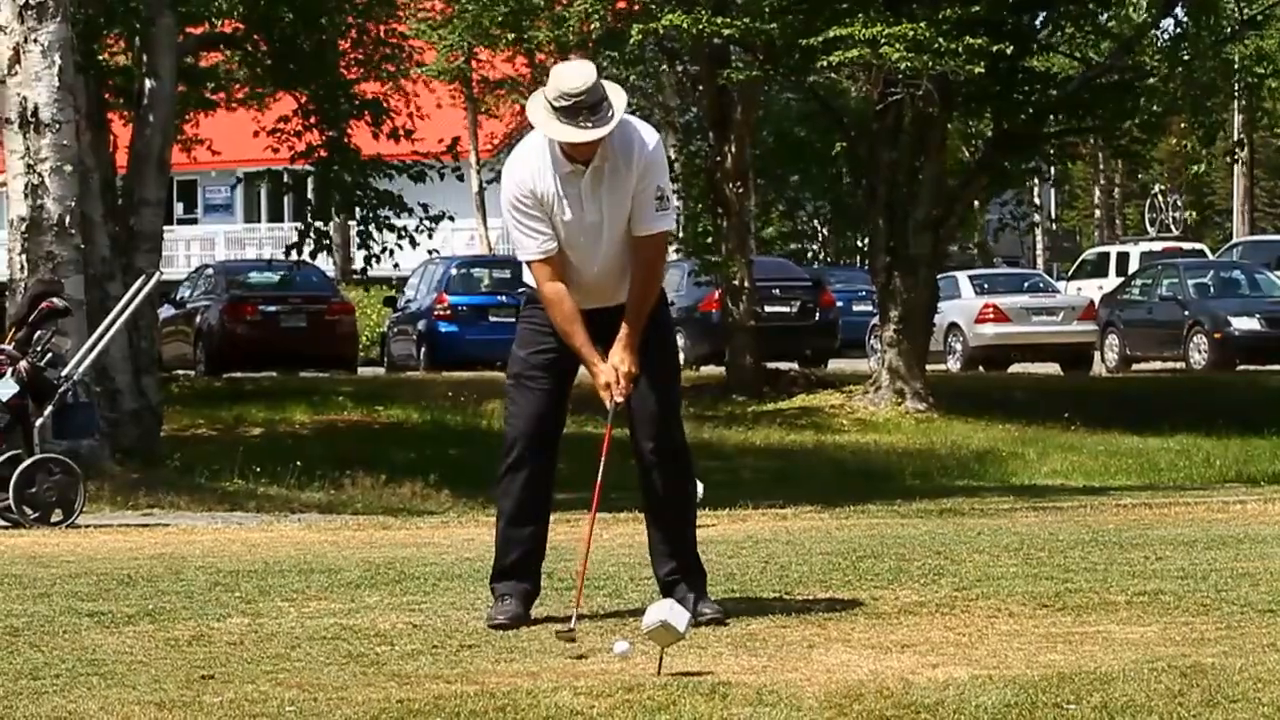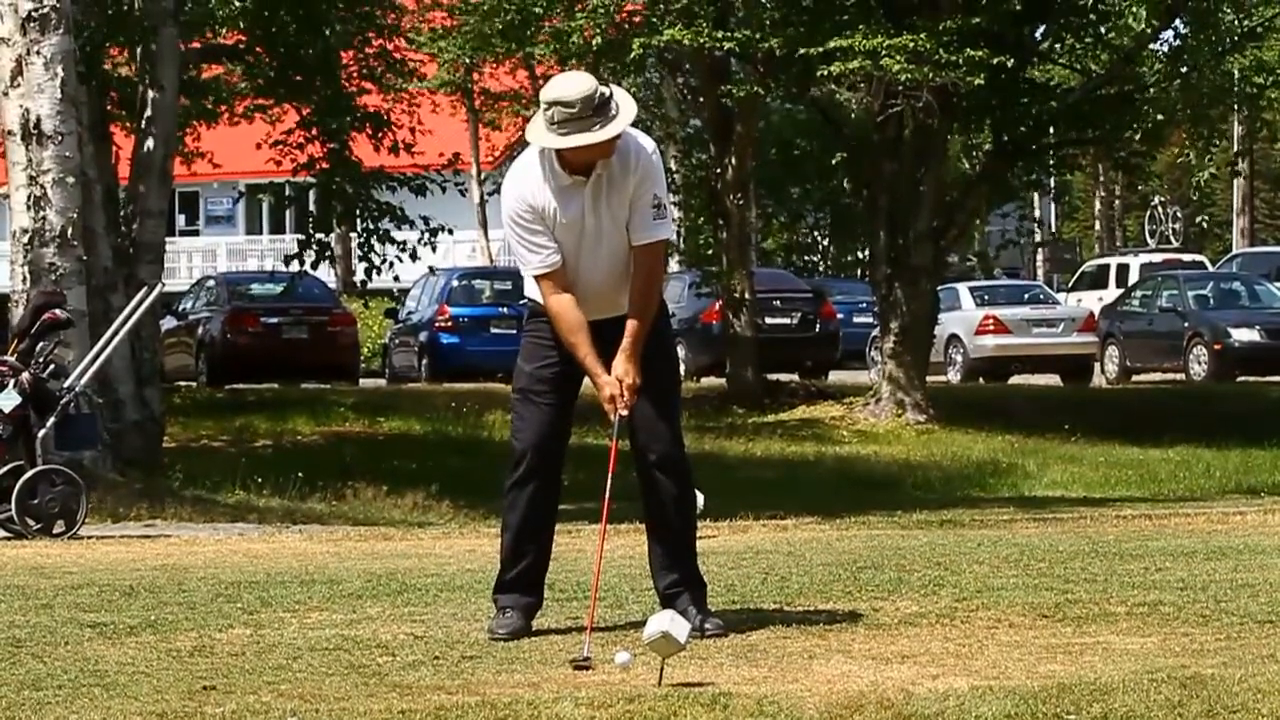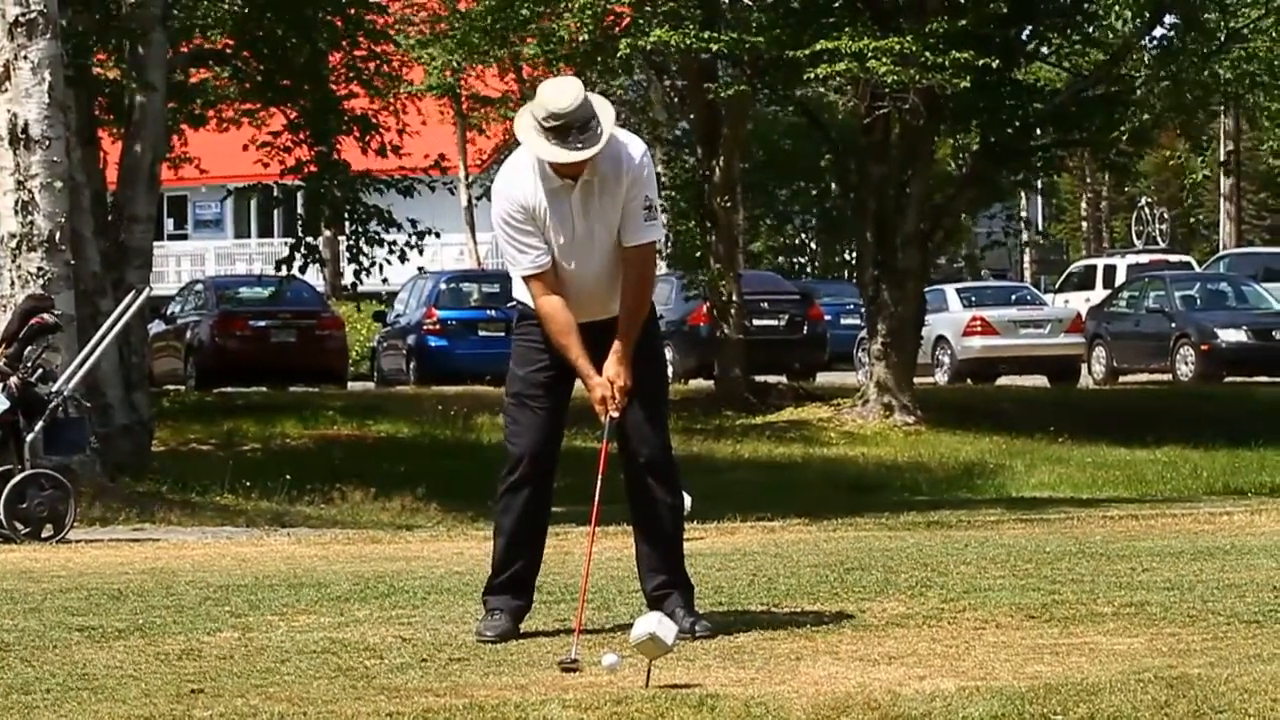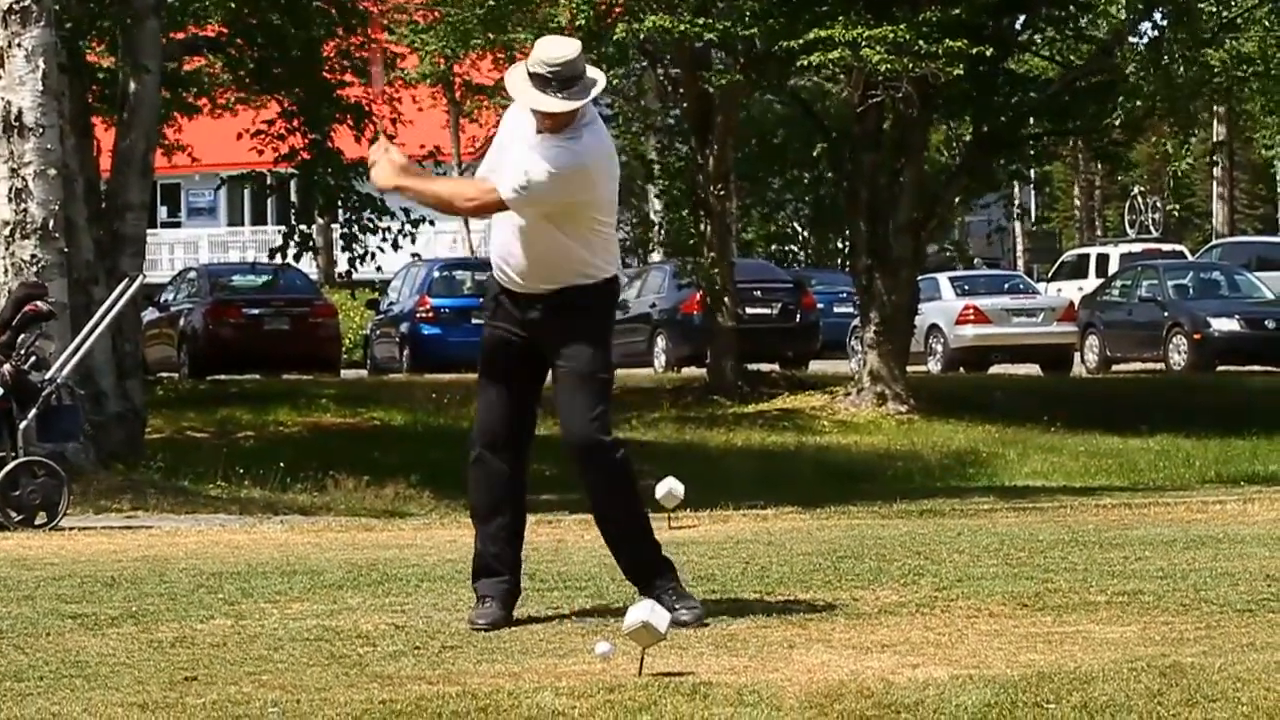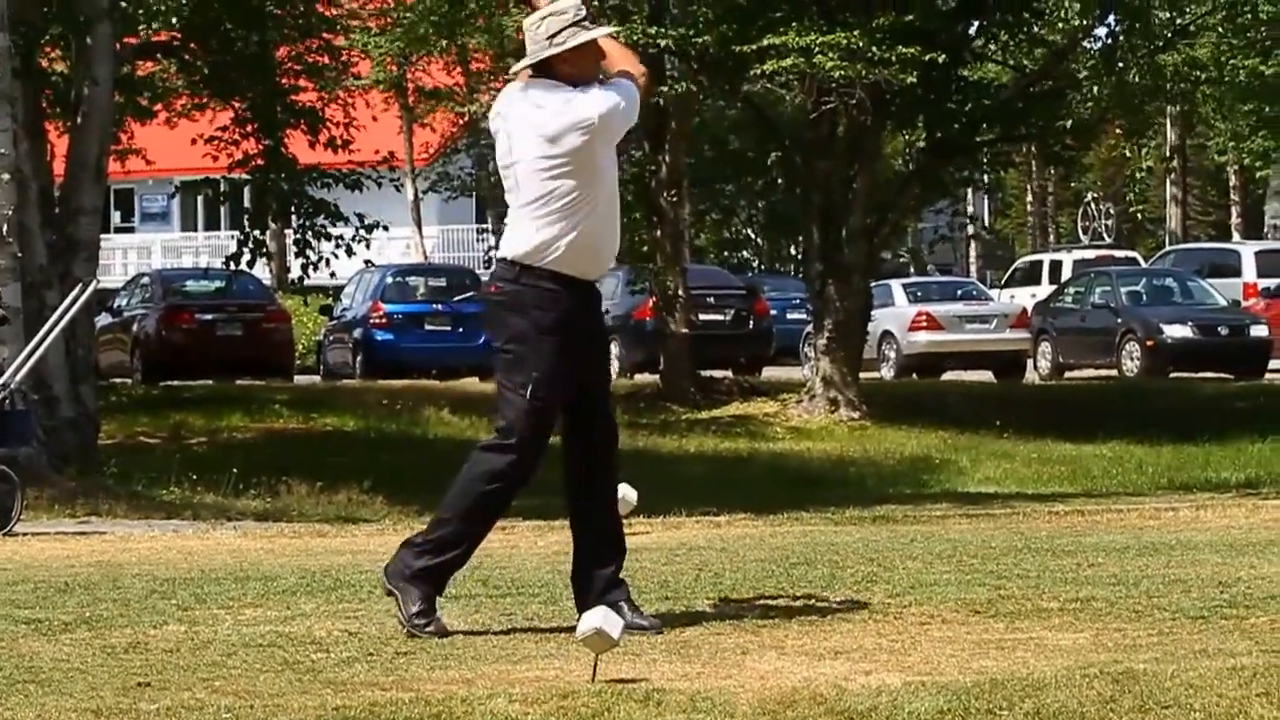
dt=1s
person 1, frame 1
left shoulder: (643, 146)
right shoulder: (524, 170)
left elbow: (651, 251)
right elbow: (549, 278)
left wrist: (627, 344)
right wrist: (594, 362)
left hip: (635, 305)
right hip: (552, 309)
left knee: (663, 443)
right knee: (526, 442)
left ankle: (684, 585)
right ankle: (513, 588)
person 1, frame 2
left shoulder: (639, 154)
right shoulder: (522, 185)
left elbow: (650, 259)
right elbow: (554, 290)
left wrist: (629, 353)
right wrist: (598, 374)
left hip: (637, 316)
right hip: (555, 321)
left knee: (663, 454)
right knee: (533, 454)
left ankle: (684, 596)
right ankle: (515, 600)
person 1, frame 3
left shoulder: (630, 157)
right shoulder: (514, 186)
left elbow: (640, 263)
right elbow: (544, 291)
left wrist: (620, 355)
right wrist: (588, 375)
left hip: (626, 319)
right hip: (545, 324)
left knee: (651, 457)
right knee: (526, 458)
left ankle: (671, 597)
right ankle: (505, 602)
person 1, frame 4
left shoulder: (578, 153)
right shoulder: (522, 120)
left elbow: (481, 200)
right elbow: (483, 183)
left wrist: (401, 182)
right wrist: (411, 168)
left hip: (575, 305)
right hip: (512, 300)
left knee: (589, 441)
right knee: (493, 445)
left ankle: (657, 580)
right ankle: (495, 587)
person 1, frame 5
left shoulder: (515, 102)
right shoulder: (587, 115)
right elbow: (634, 74)
left hip: (569, 295)
right hip: (537, 297)
left knee: (595, 445)
right knee: (516, 444)
left ankle: (602, 592)
right ankle: (416, 571)
